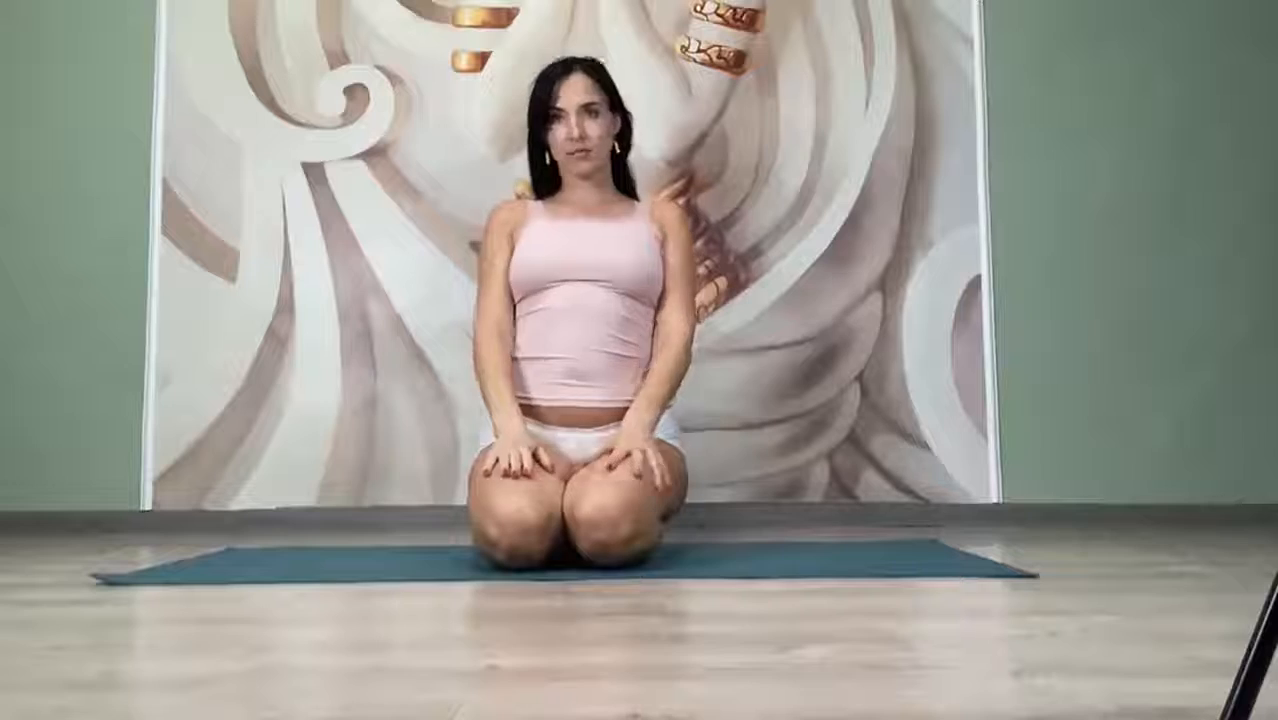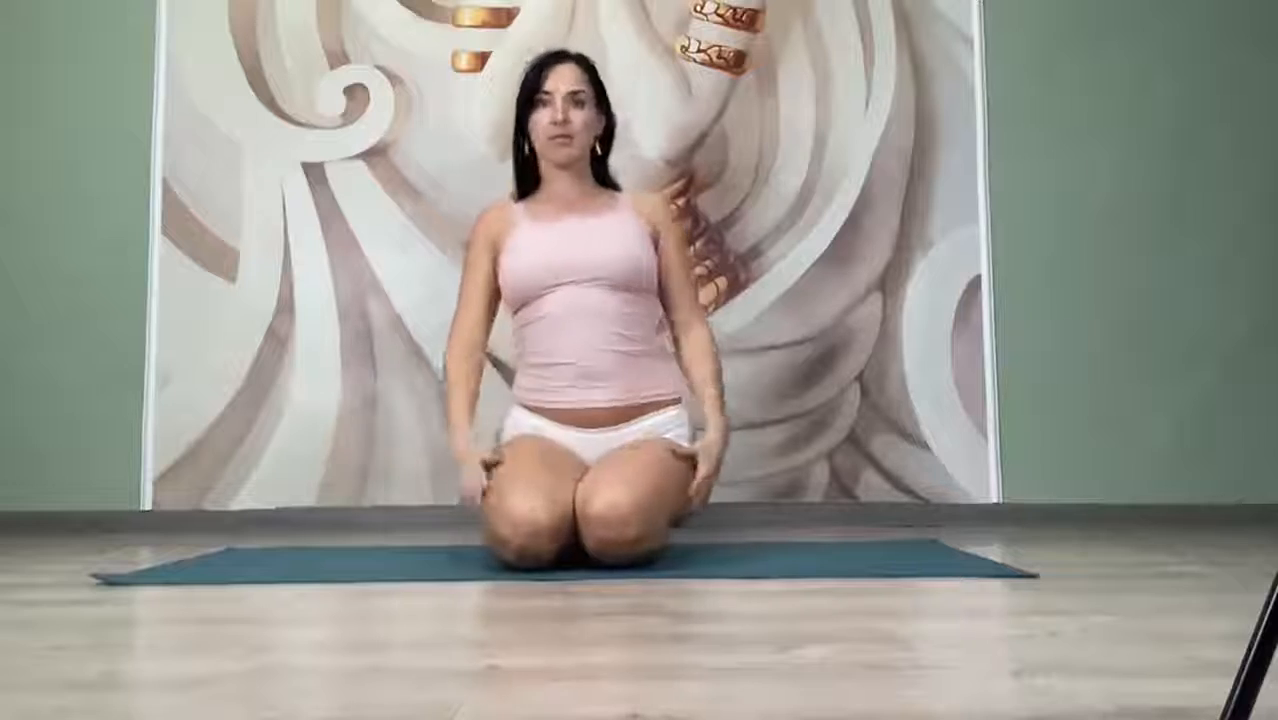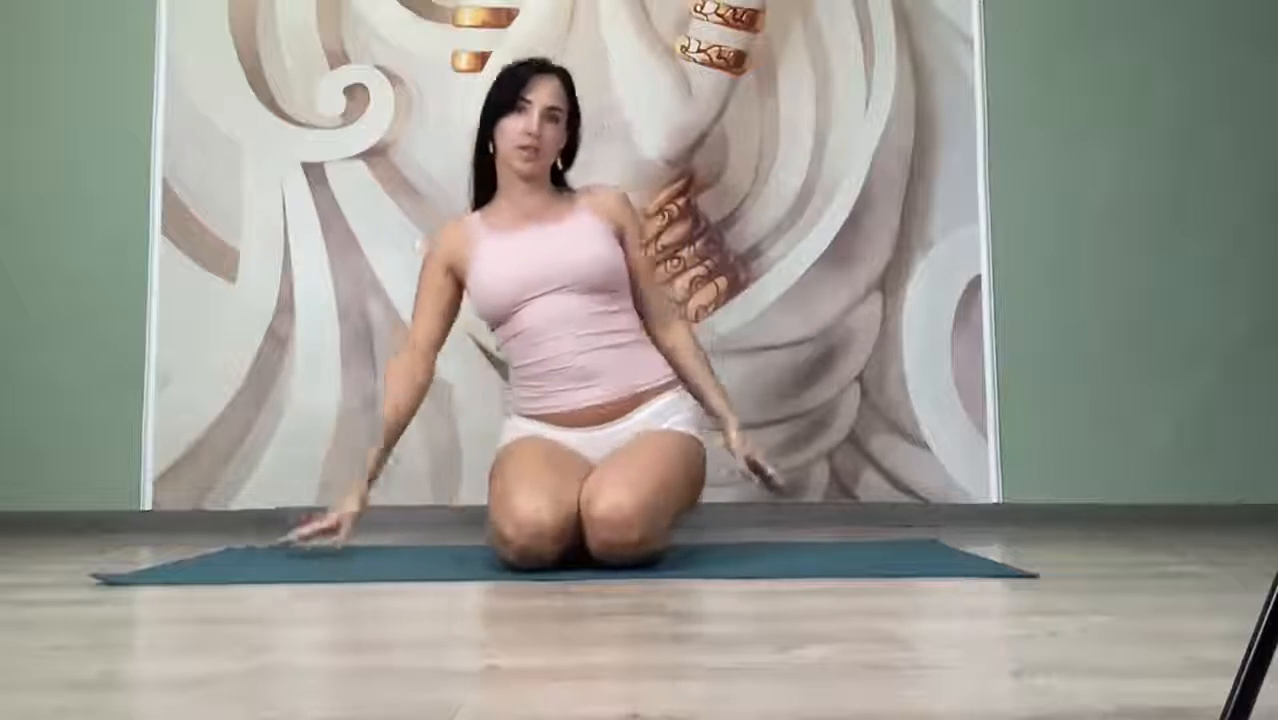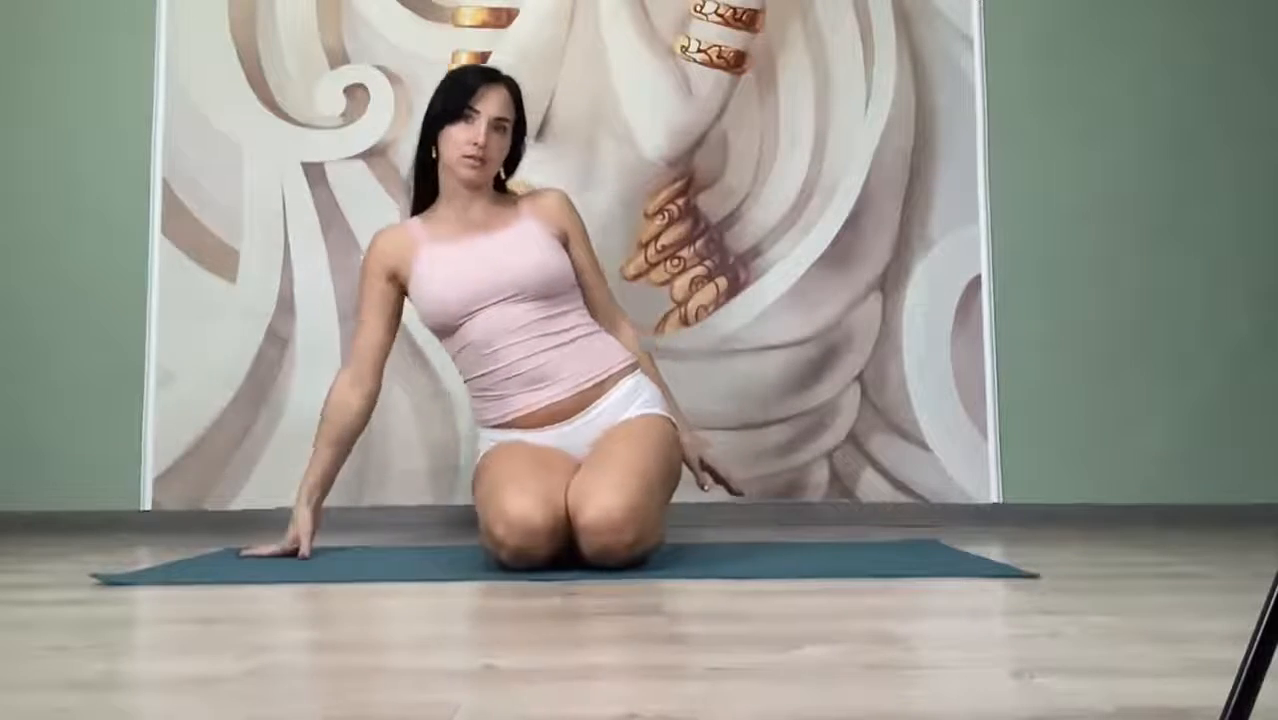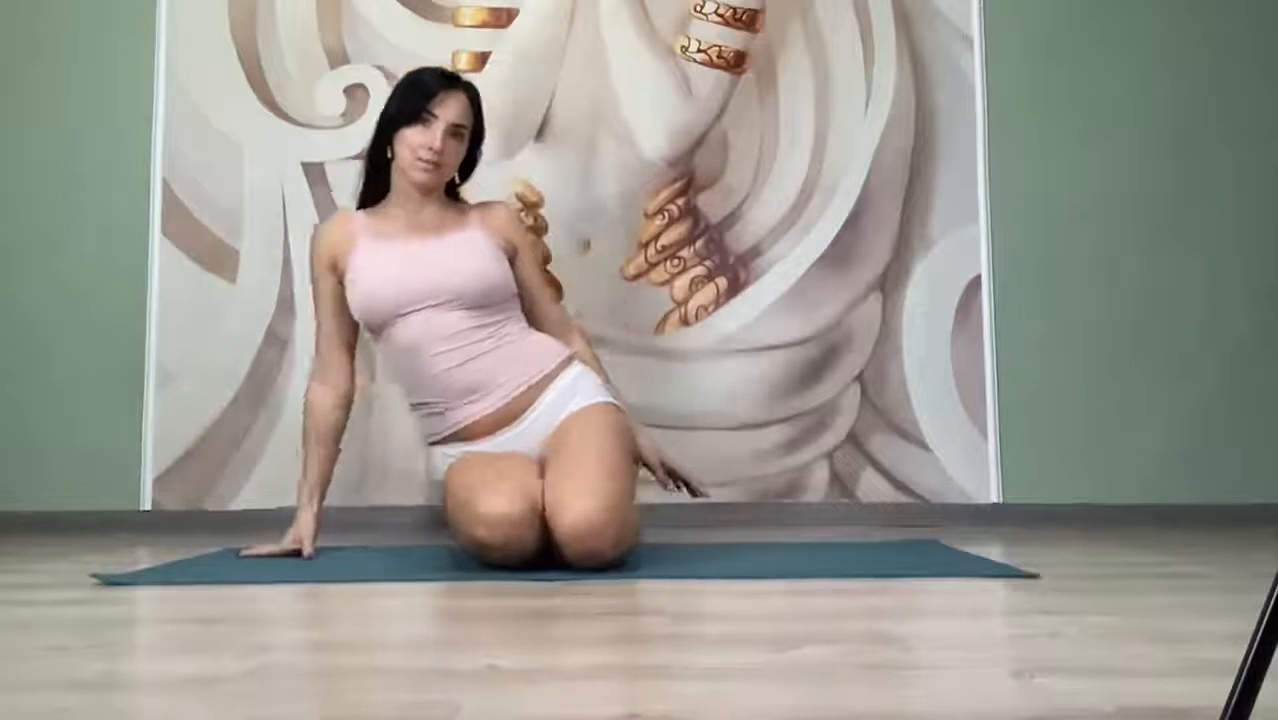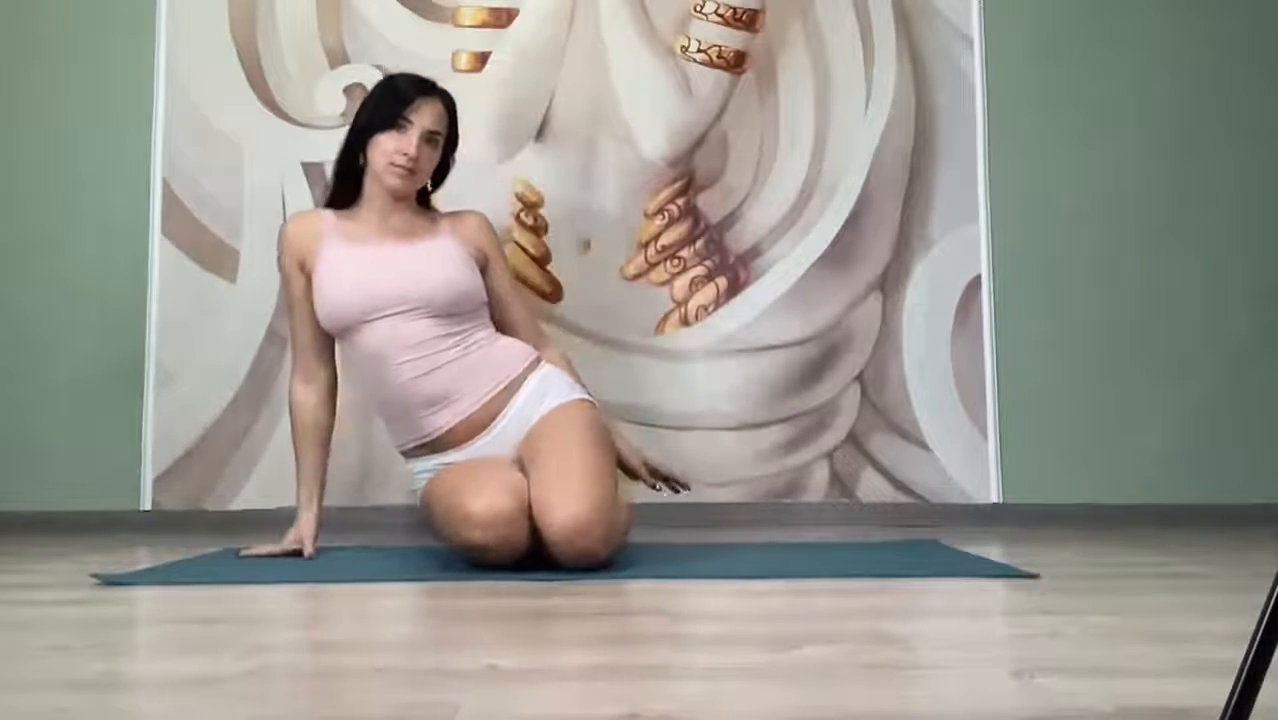
dt=0.4s
person 1, frame 1
left shoulder: (662, 218)
right shoulder: (512, 219)
left elbow: (676, 330)
right elbow: (492, 332)
left wrist: (639, 425)
right wrist: (509, 428)
left hip: (629, 430)
right hip: (530, 429)
left knee: (604, 525)
right knee: (512, 530)
left ankle: (641, 502)
right ankle: (564, 509)
person 1, frame 2
left shoulder: (647, 211)
right shoulder: (498, 224)
left elbow: (689, 328)
right elbow: (467, 339)
left wrist: (715, 426)
right wrist: (462, 438)
left hip: (647, 427)
right hip: (542, 428)
left knee: (614, 527)
right knee: (525, 531)
left ankle: (660, 497)
right ankle: (578, 509)
person 1, frame 3
left shoulder: (606, 206)
right shoulder: (457, 242)
left elbow: (667, 325)
right elbow: (412, 365)
left wrist: (730, 425)
right wrist: (359, 488)
left hip: (651, 419)
right hip: (543, 432)
left knee: (620, 527)
right knee: (530, 534)
left ankle: (648, 496)
right ankle: (580, 503)
person 1, frame 4
left shoulder: (550, 210)
right shoulder: (395, 247)
left elbow: (614, 323)
right elbow: (358, 380)
left wrist: (681, 427)
right wrist: (307, 505)
left hip: (618, 407)
right hip: (516, 439)
left knee: (610, 532)
right knee: (522, 535)
left ankle: (632, 505)
right ankle: (566, 506)
person 1, frame 5
left shoulder: (498, 222)
right shoulder: (339, 238)
left elbow: (565, 333)
right elbow: (331, 377)
left wrist: (635, 434)
right wrist: (308, 509)
left hip: (563, 403)
right hip: (469, 450)
left knee: (589, 536)
right knee: (502, 530)
left ankle: (606, 498)
right ankle: (536, 504)
person 1, frame 6
left shoulder: (468, 231)
right shoulder: (306, 237)
right elbow: (312, 379)
left wrist: (613, 439)
right wrist: (308, 510)
left hip: (537, 404)
right hip: (446, 459)
left knee: (580, 537)
right knee: (492, 528)
left ankle: (607, 504)
right ankle: (533, 508)
